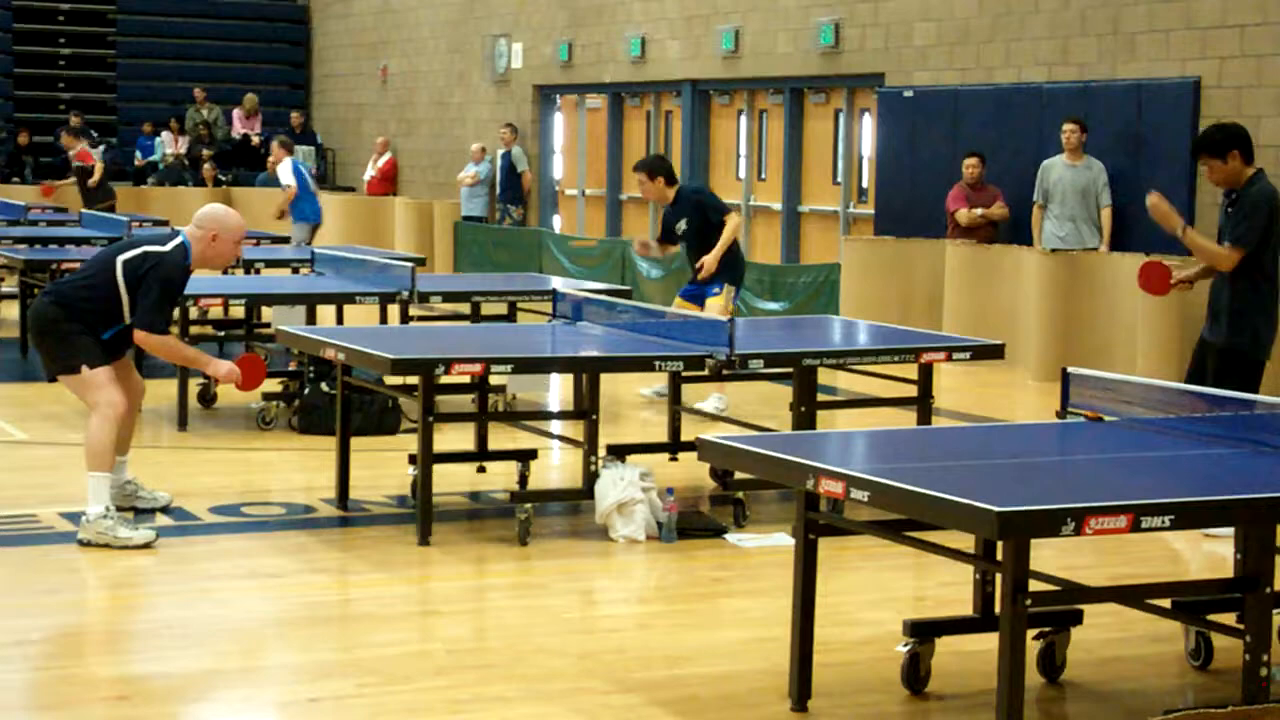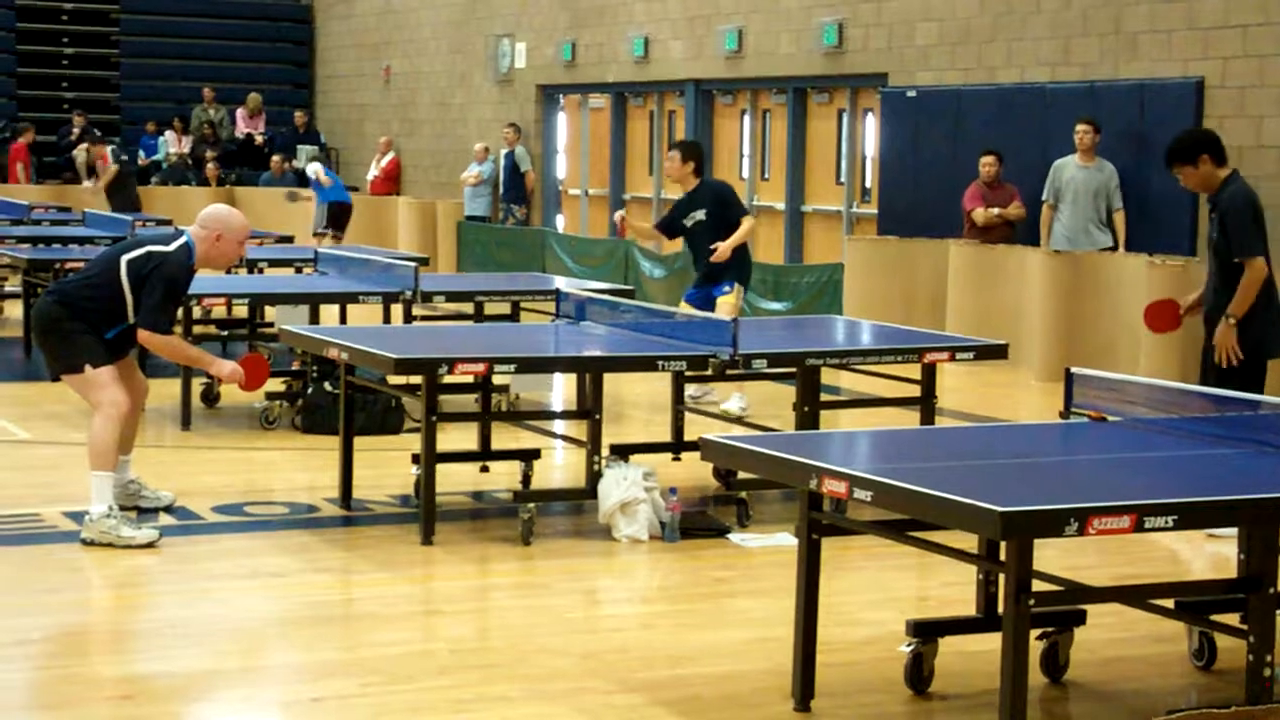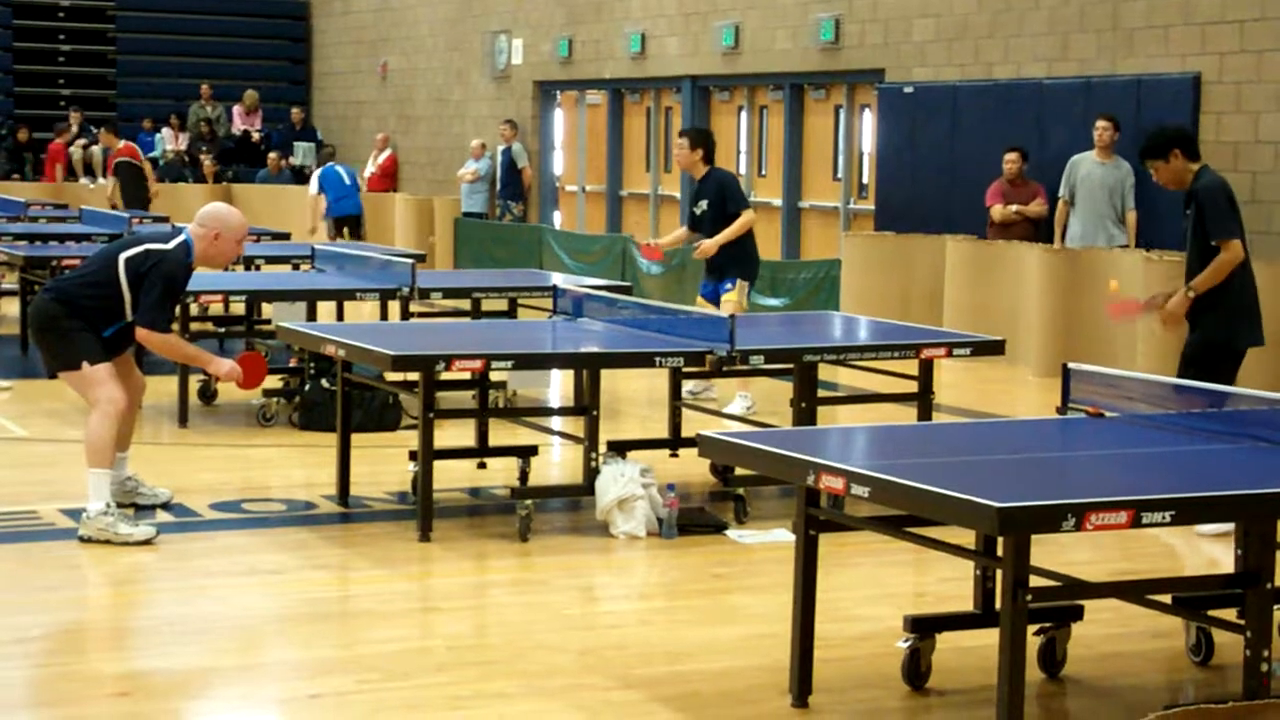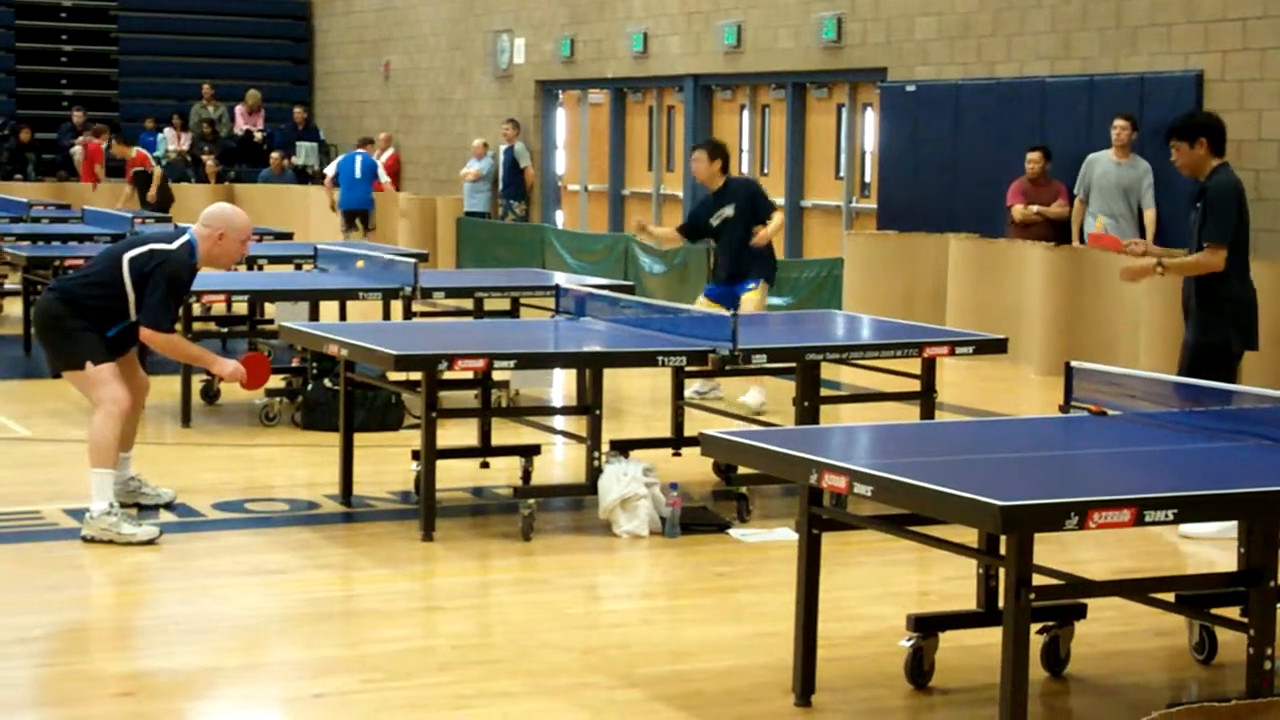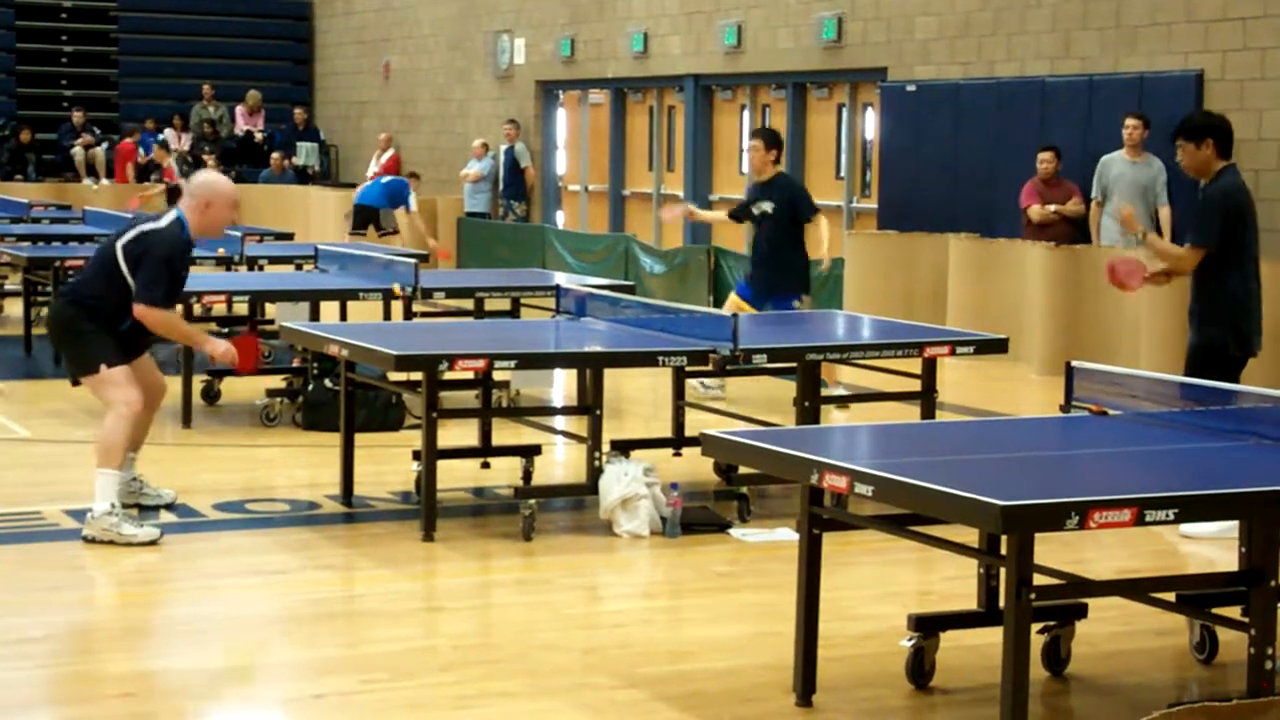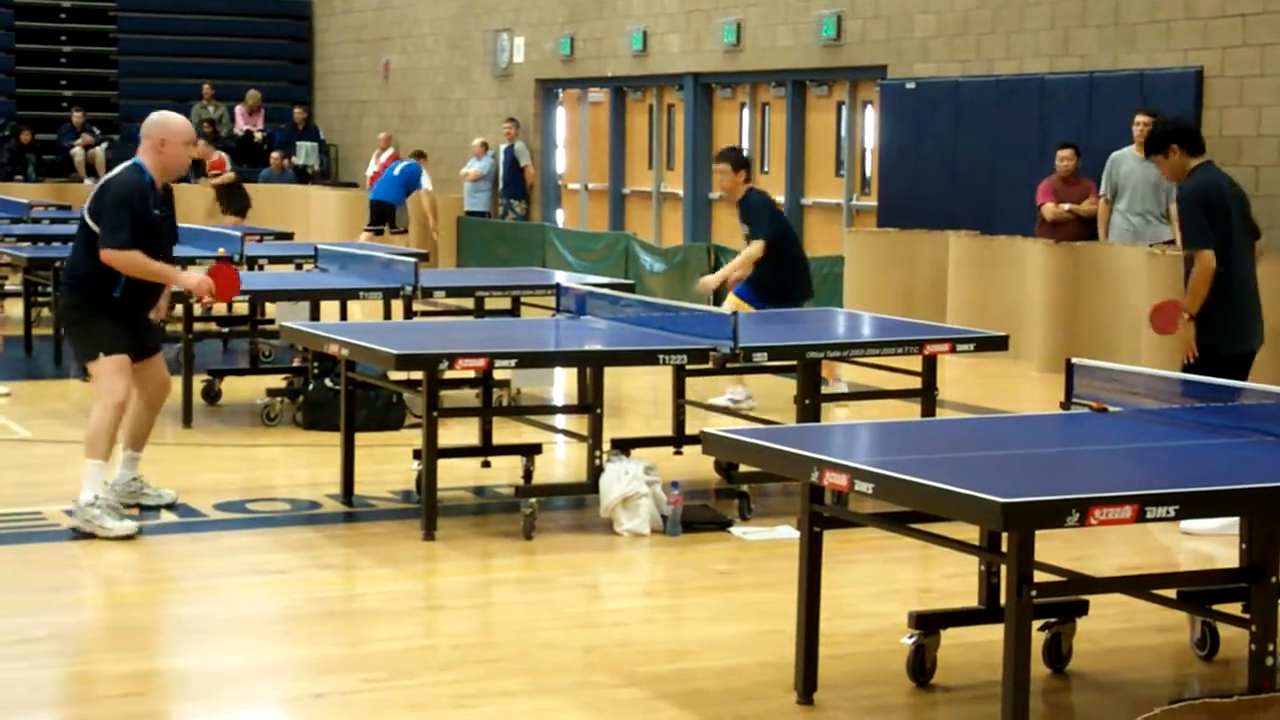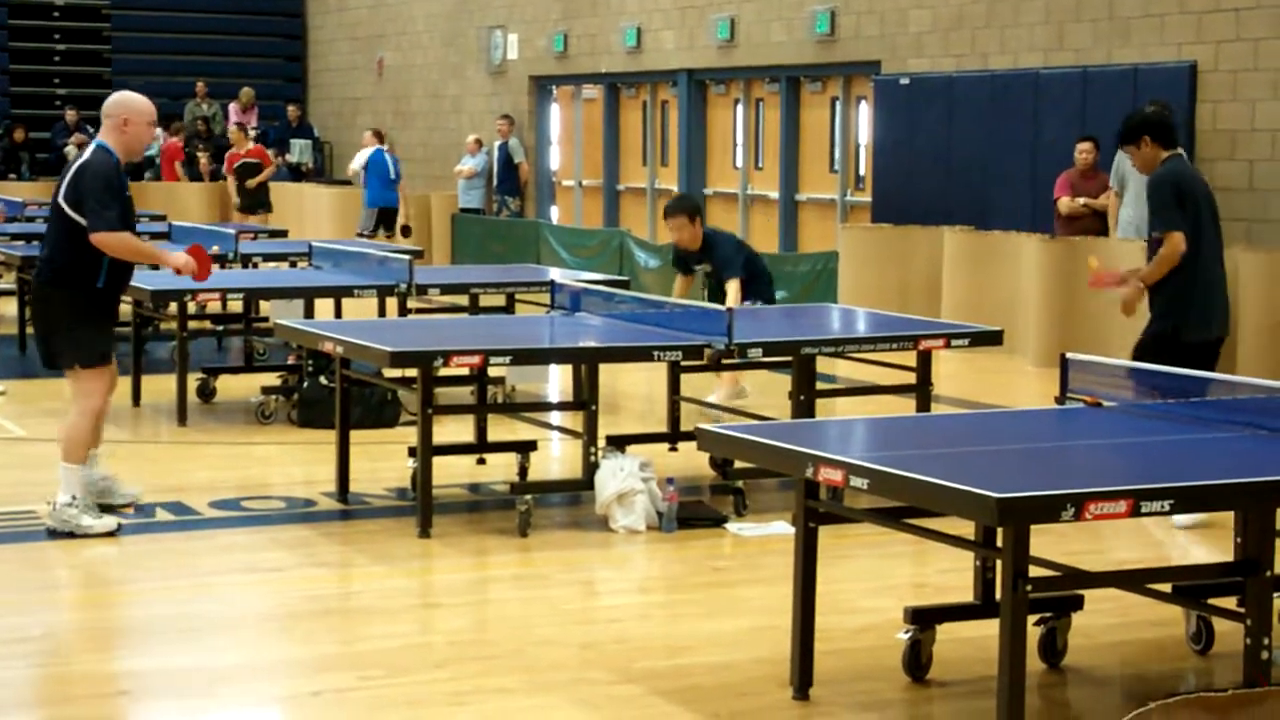
dt=0.4s
person 1, frame 1
right shoulder: (1236, 194)
left elbow: (1230, 258)
left wrist: (1177, 225)
right wrist: (1195, 273)
left hip: (1244, 330)
right hip: (1220, 324)
person 1, frame 2
left shoulder: (1236, 199)
right shoulder: (1222, 199)
left wrist: (1229, 322)
right wrist: (1201, 298)
left hip: (1244, 334)
right hip: (1227, 328)
person 1, frame 3
left shoulder: (1210, 189)
right shoulder: (1199, 192)
left elbow: (1233, 253)
left wrist: (1186, 296)
right wrist: (1176, 294)
left hip: (1223, 323)
right hip: (1211, 322)
person 1, frame 4
left shoulder: (1222, 188)
right shoulder: (1212, 188)
left elbow: (1215, 260)
left wrist: (1157, 265)
right wrist: (1159, 257)
left hip: (1221, 322)
right hip: (1209, 320)
person 1, frame 5
left shoulder: (1219, 193)
right shoulder: (1230, 188)
left elbow: (1190, 259)
left wrist: (1141, 233)
right wrist: (1168, 271)
left hip: (1221, 325)
right hip: (1230, 321)
person 1, frame 6
left shoulder: (1193, 191)
right shoulder: (1229, 186)
left elbow: (1205, 262)
right elbow: (1251, 250)
left wrist: (1189, 317)
left hip: (1218, 326)
right hip: (1243, 322)
person 1, frame 7
left shoulder: (1163, 180)
right shoulder: (1192, 178)
left elbow: (1175, 245)
left wrist: (1140, 283)
right wrist: (1144, 273)
left hip: (1184, 312)
right hip: (1209, 312)
person 2, frame 1
left shoulder: (173, 254)
right shoulder: (167, 264)
left elbow: (146, 328)
right elbow: (147, 336)
right wrist: (208, 364)
left hip: (84, 321)
right hip: (59, 320)
left knee: (131, 393)
right knee: (110, 404)
left ankle: (119, 486)
right ankle: (97, 517)
person 2, frame 2
left shoulder: (177, 253)
right shoulder: (171, 264)
left elbow: (149, 328)
right elbow: (151, 335)
right wrist: (212, 364)
left hip: (87, 320)
right hip: (62, 320)
left knee: (134, 392)
right knee: (113, 404)
left ankle: (122, 485)
right ankle: (100, 516)
person 2, frame 3
left shoulder: (175, 251)
right shoulder: (170, 262)
left elbow: (147, 325)
right elbow: (149, 333)
right wrist: (210, 362)
left hip: (83, 317)
right hip: (59, 316)
left knee: (132, 389)
right knee: (110, 401)
left ankle: (119, 482)
right ankle: (98, 513)
person 2, frame 4
left shoulder: (179, 251)
right shoulder: (174, 263)
left elbow: (150, 326)
right elbow: (153, 334)
right wrist: (214, 363)
left hip: (87, 316)
right hip: (63, 317)
left knee: (136, 389)
right knee: (114, 401)
left ankle: (122, 482)
right ankle: (101, 514)
person 2, frame 5
left shoulder: (174, 232)
right shoulder: (165, 240)
right elbow: (147, 309)
right wrist: (205, 343)
left hip: (109, 321)
right hip: (79, 320)
left knee: (152, 389)
right knee: (126, 403)
left ankle: (125, 482)
right ankle: (103, 514)
person 2, frame 6
left shoulder: (159, 189)
right shoulder: (124, 186)
right elbow: (113, 253)
left wrist: (160, 292)
right wrist: (180, 278)
left hip: (129, 305)
right hip: (91, 303)
left knee: (156, 386)
right knee: (116, 393)
left ankle: (125, 482)
right ankle: (90, 501)
person 2, frame 7
left shoulder: (102, 165)
right shoulder: (99, 168)
right elbow: (104, 236)
right wrist: (166, 258)
left hip: (83, 294)
right hip: (70, 297)
left knee: (103, 383)
right knee: (91, 397)
left ankle: (90, 478)
right ankle: (66, 505)
person 3, frame 1
left shoulder: (697, 195)
right shoulder: (670, 213)
left elbow: (734, 219)
right elbow: (666, 247)
left wrist: (715, 255)
right wrist: (648, 248)
left hip: (725, 271)
right hip: (702, 275)
left ankle: (719, 397)
person 3, frame 2
left shoulder: (718, 190)
right shoulder: (681, 206)
left elbow: (748, 221)
right elbow: (655, 233)
left wrist: (729, 244)
right wrist: (628, 222)
left hip: (731, 273)
right hip: (705, 277)
left ankle: (738, 397)
right ankle: (702, 388)
person 3, frame 3
left shoulder: (724, 180)
right shoulder: (698, 190)
left elbow: (748, 217)
right elbow: (690, 229)
left wrist: (715, 241)
right wrist: (660, 243)
left hip: (738, 266)
right hip: (715, 269)
left ankle: (744, 397)
right ankle: (703, 384)
person 3, frame 4
left shoulder: (746, 188)
right shoulder: (704, 206)
left elbow: (777, 215)
right elbow: (679, 236)
left wrist: (770, 230)
right wrist: (648, 230)
left hip: (755, 271)
right hip: (725, 275)
left ankle: (757, 390)
right ankle: (709, 383)
person 3, frame 5
left shoulder: (790, 187)
right shoulder: (755, 190)
left elbow: (818, 219)
right elbow: (730, 217)
left wrist: (825, 246)
right wrist: (693, 212)
left hip: (787, 278)
right hip: (758, 276)
left ankle: (834, 388)
right ankle: (714, 382)
person 3, frame 6
left shoulder: (757, 204)
right shoulder: (743, 204)
left elbow: (757, 249)
left wrist: (719, 276)
right wrist: (740, 272)
left hip: (792, 281)
right hip: (764, 278)
left ankle: (834, 383)
right ankle: (739, 393)
person 3, frame 7
left shoulder: (722, 246)
right shoulder: (682, 246)
left elbow: (734, 289)
right elbow: (684, 279)
left hip: (755, 293)
right hip: (721, 293)
left ankle: (722, 401)
right ankle: (732, 387)
